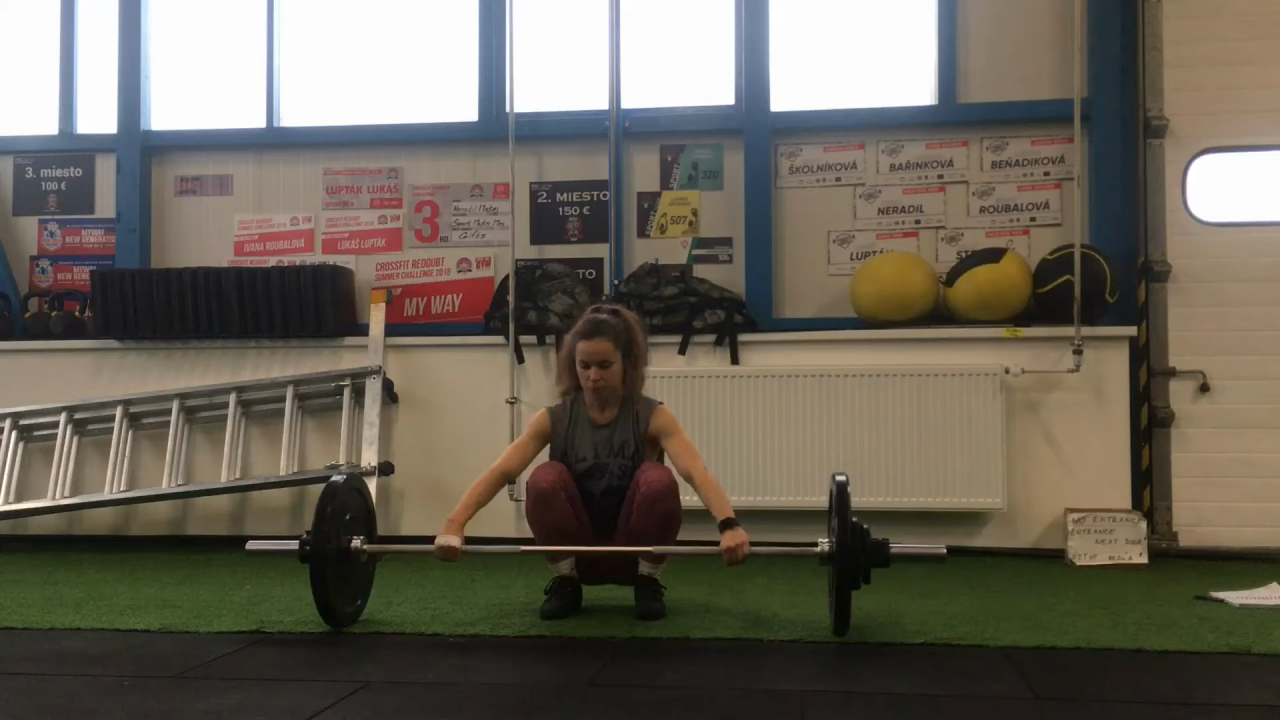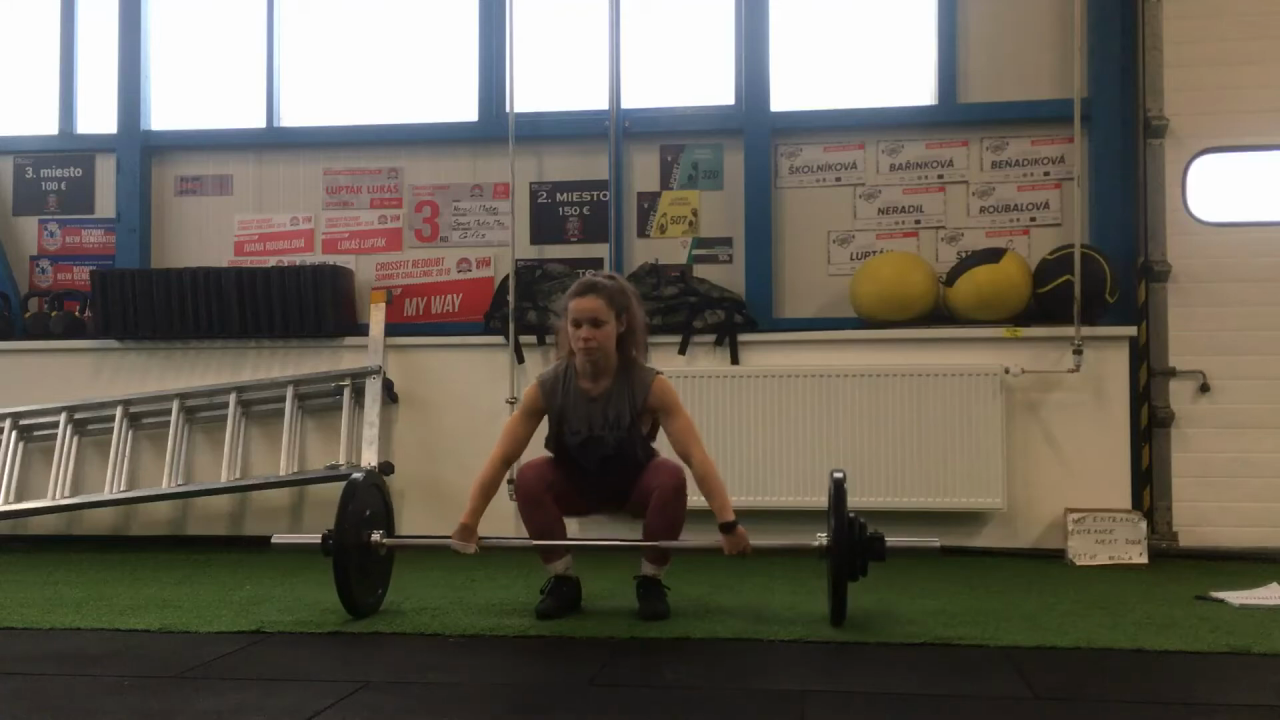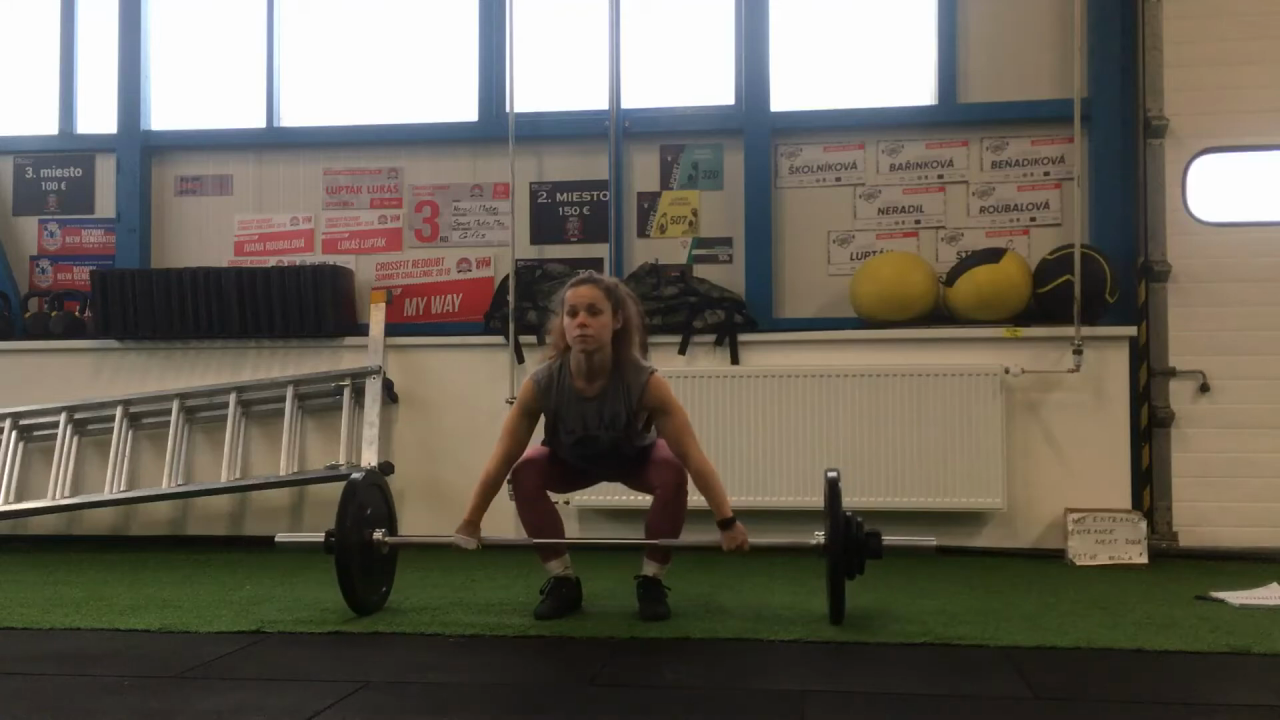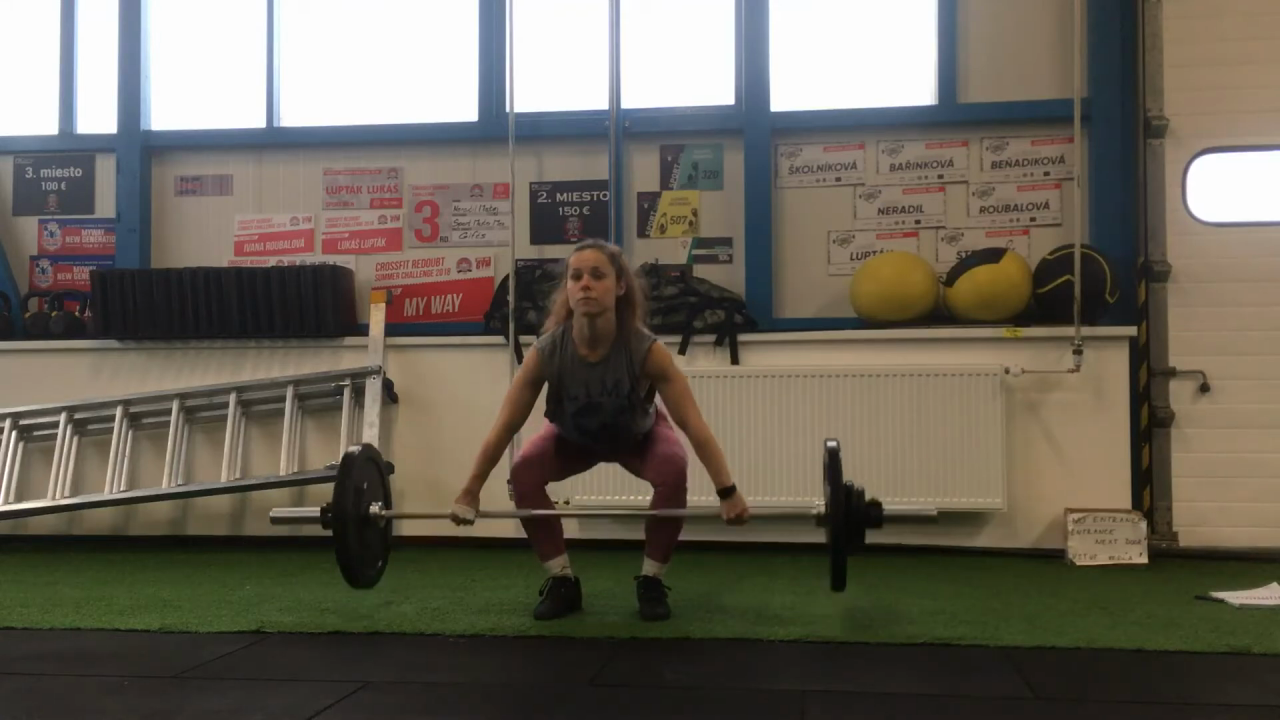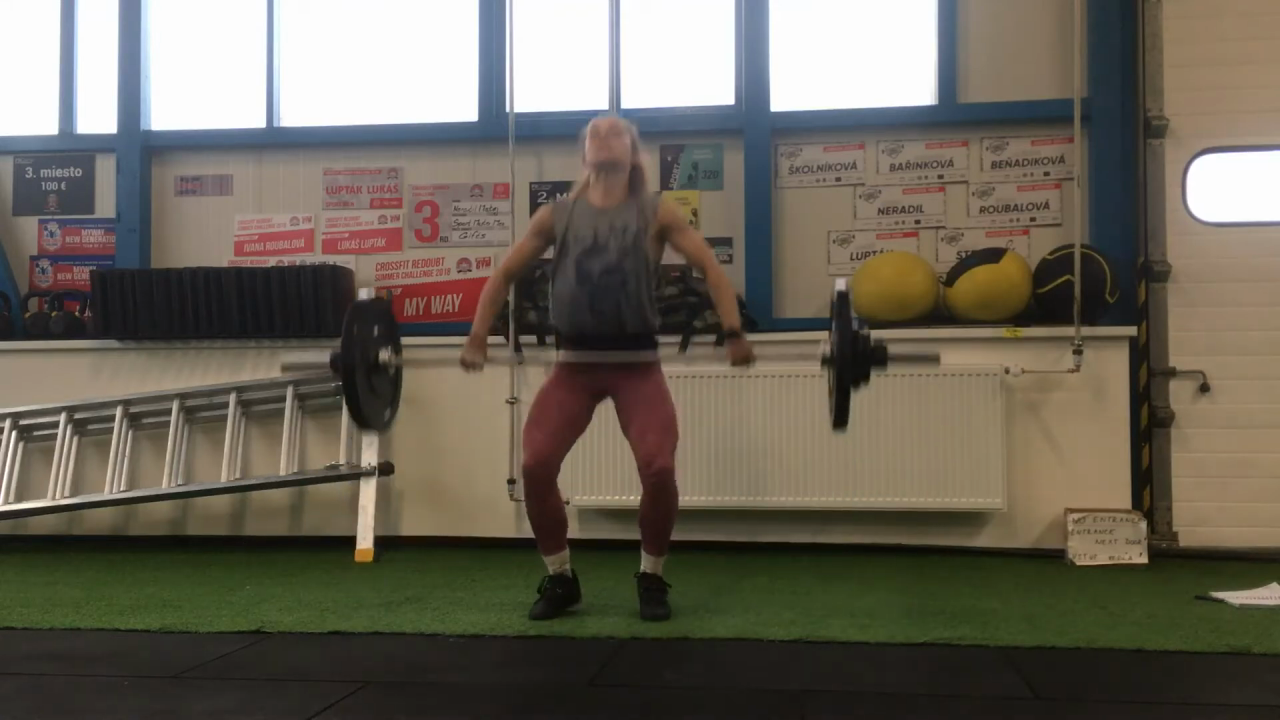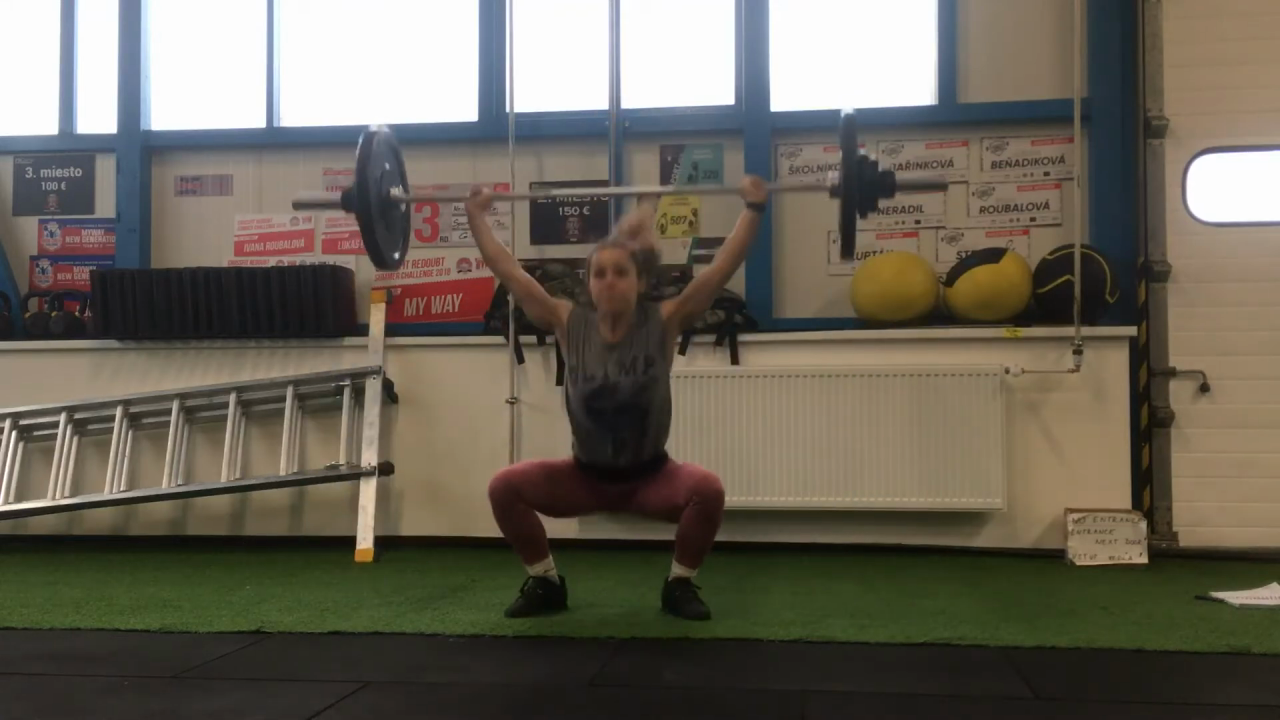
dt=0.5s
person 1, frame 1
left shoulder: (653, 417)
right shoulder: (554, 419)
left elbow: (697, 473)
right elbow: (502, 472)
left wrist: (729, 525)
right wrist: (455, 523)
left hip: (632, 552)
right hip: (577, 552)
left knee: (658, 480)
right knee: (544, 478)
left ankle: (647, 582)
right ankle: (565, 581)
person 1, frame 2
left shoulder: (649, 384)
right shoulder: (547, 386)
left elbow: (695, 456)
right elbow: (502, 458)
left wrist: (728, 524)
right wrist: (469, 523)
left hip: (633, 476)
right hip: (577, 479)
left knee: (670, 480)
right knee: (529, 479)
left ankle: (651, 581)
right ankle: (563, 580)
person 1, frame 3
left shoulder: (645, 382)
right shoulder: (541, 384)
left elbow: (691, 456)
right elbow: (502, 460)
left wrist: (727, 522)
right wrist: (470, 522)
left hip: (635, 457)
right hip: (573, 461)
left knee: (672, 475)
right knee: (524, 474)
left ankle: (651, 581)
right ankle: (562, 581)
person 1, frame 4
left shoulder: (646, 350)
right shoulder: (546, 351)
left elbow: (692, 423)
right elbow: (506, 425)
left wrist: (728, 493)
right wrist: (471, 492)
left hip: (637, 435)
right hip: (574, 436)
left knee: (672, 472)
right knee: (524, 473)
left ankle: (651, 582)
right ankle: (562, 581)
person 1, frame 5
left shoulder: (656, 212)
right shoulder: (557, 214)
left elbow: (710, 268)
right elbow: (505, 272)
left wrist: (733, 332)
right wrist: (477, 336)
left hip: (637, 362)
right hip: (575, 362)
left knee: (658, 468)
right knee: (536, 464)
left ankle: (651, 577)
right ankle: (559, 578)
person 1, frame 6
left shoulder: (663, 325)
right shoulder: (569, 326)
left elbow: (721, 269)
right elbow: (509, 272)
left wrist: (753, 208)
right wrist: (477, 216)
left hip: (648, 476)
right hip: (586, 476)
left knee: (708, 491)
right knee: (505, 488)
left ankle: (679, 584)
right ankle: (545, 581)
